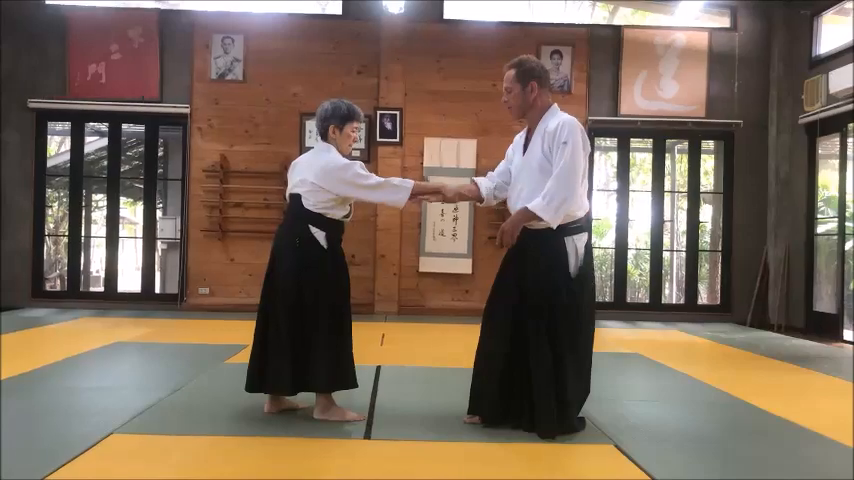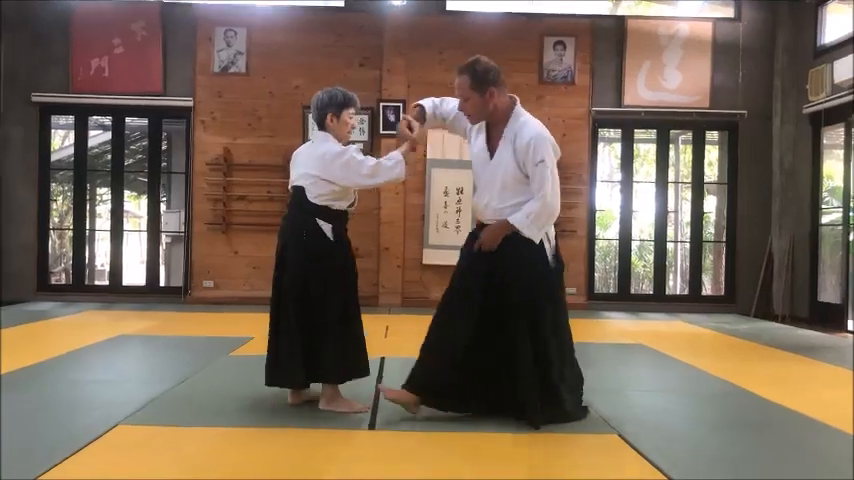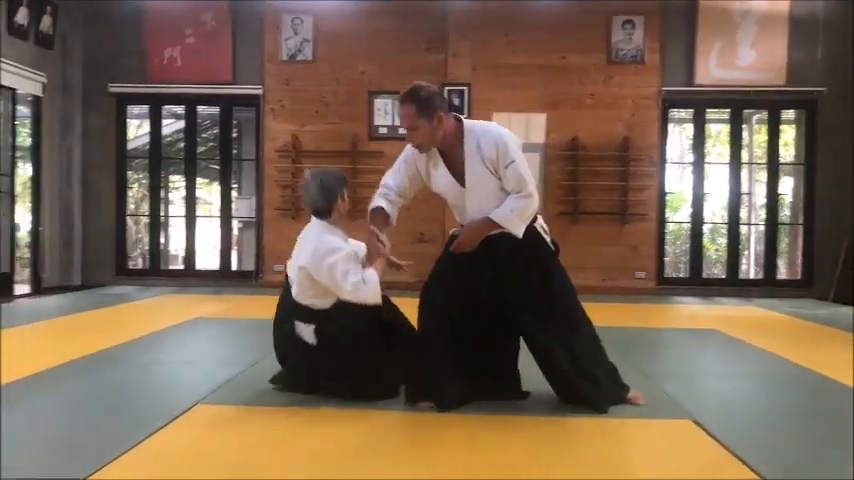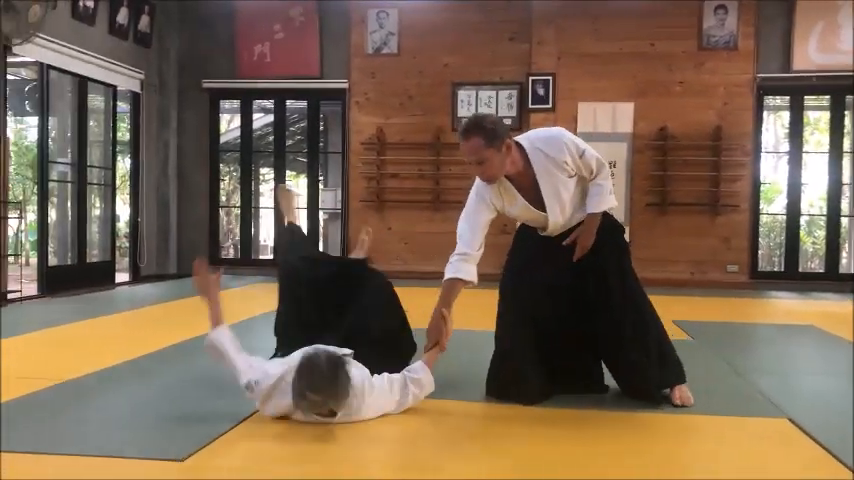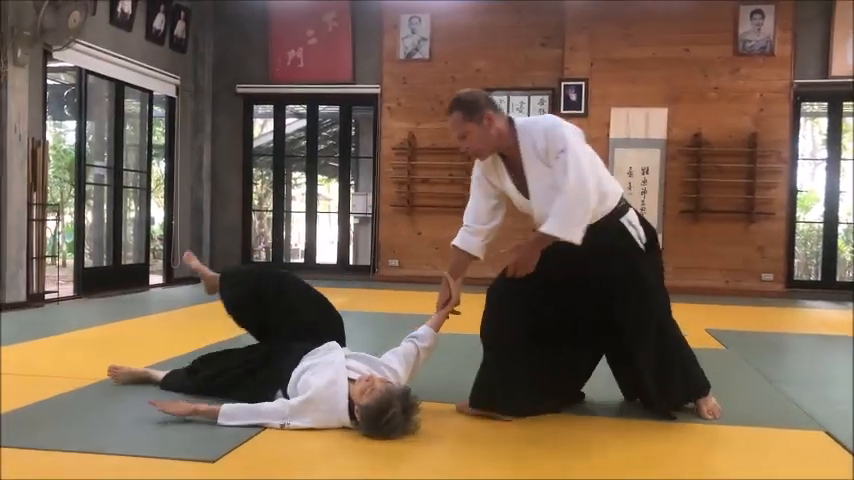
dt=0.5s
person 1, frame 1
left shoulder: (565, 128)
right shoulder: (522, 139)
left elbow: (562, 193)
right elbow: (495, 184)
left wrist: (518, 219)
right wrist: (453, 193)
left hip: (560, 247)
right hip: (529, 244)
left knee: (555, 335)
right knee: (504, 324)
left ankle: (557, 416)
right ankle: (498, 407)
person 1, frame 2
left shoulder: (532, 136)
right shoulder: (470, 118)
left elbow: (547, 203)
right elbow: (435, 104)
left wrist: (502, 230)
right wrist: (414, 117)
left hip: (526, 246)
right hip: (485, 236)
left knee: (538, 330)
right knee: (459, 314)
left ankle: (555, 405)
right ankle: (423, 389)
person 1, frame 3
left shoulder: (493, 139)
right shoulder: (419, 153)
left elbow: (527, 197)
right elbow: (390, 191)
left wrist: (482, 228)
right wrist: (377, 227)
left hip: (519, 240)
right hip: (470, 239)
left knee: (556, 315)
right knee: (438, 305)
left ankle: (606, 387)
right ankle: (441, 389)
person 1, frame 4
left shoulder: (556, 143)
right shoulder: (485, 190)
left elbow: (599, 174)
right elbow: (466, 253)
left wrist: (592, 224)
right wrist: (440, 314)
left hip: (589, 229)
right hip: (538, 239)
left knee: (624, 304)
right knee: (518, 303)
left ankle: (670, 379)
right ankle: (523, 384)
person 1, frame 5
left shoulder: (551, 132)
right shoulder: (486, 167)
left elbow: (577, 198)
right elbow: (475, 228)
left wrist: (534, 246)
right wrist: (450, 281)
left hip: (612, 232)
right hip: (560, 237)
left knee: (643, 318)
right knee: (509, 300)
left ankle: (694, 391)
right ankle: (505, 397)
person 2, frame 1
left shoulder: (302, 162)
right shoulder: (338, 167)
right elbow: (383, 188)
right wrist: (434, 188)
left hip: (292, 242)
right hip: (315, 247)
left knee: (287, 319)
right knee: (325, 323)
left ankle: (275, 395)
right ankle: (324, 402)
person 2, frame 2
left shoulder: (305, 152)
right shoulder: (337, 154)
right elbow: (378, 172)
right wrist: (407, 145)
left hip: (296, 234)
right hip: (321, 240)
left knee: (298, 311)
right knee: (334, 315)
left ankle: (298, 387)
right ankle: (330, 392)
person 2, frame 3
left shoulder: (315, 230)
right shoulder: (329, 248)
right elbow: (362, 290)
left wrist: (375, 255)
right wrist: (379, 261)
left hip: (298, 317)
right hip: (307, 332)
left knee: (379, 312)
person 2, frame 4
left shoulder: (274, 397)
right shoulder: (371, 398)
left elbow: (237, 359)
right elbow: (412, 385)
left wrist: (213, 302)
right wrist: (435, 350)
left knee: (302, 276)
person 2, frame 5
left shoulder: (322, 407)
right shoulder: (390, 375)
left elbow: (258, 412)
right elbow: (414, 345)
left wrist: (199, 410)
right wrist: (442, 311)
left hip: (288, 369)
right hip: (325, 347)
left knee: (208, 371)
right knee: (270, 284)
left ankle: (154, 376)
right ankle: (220, 280)
